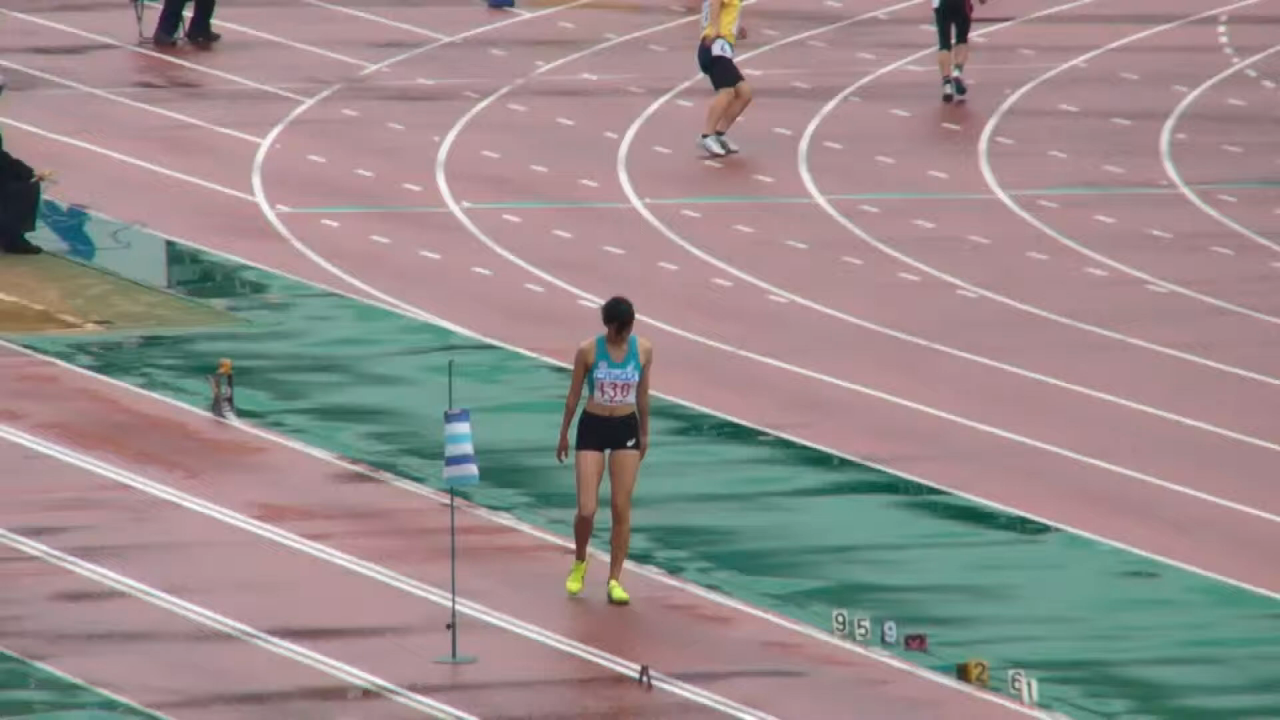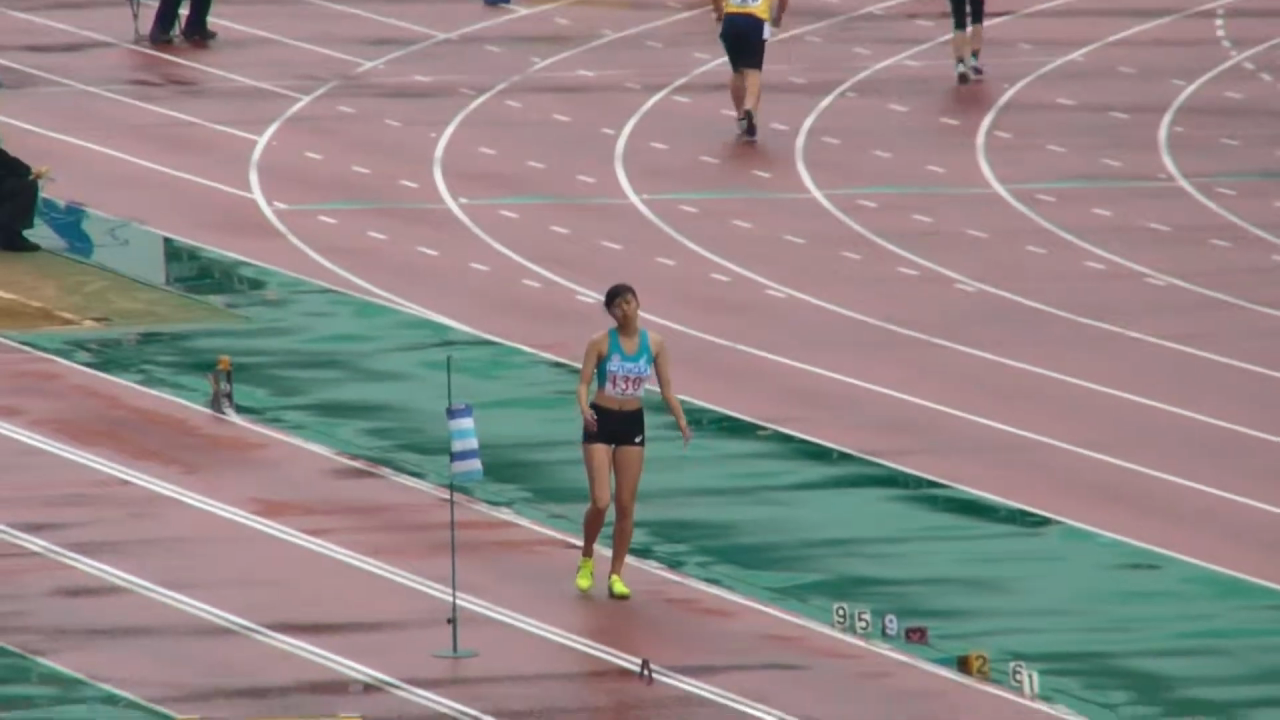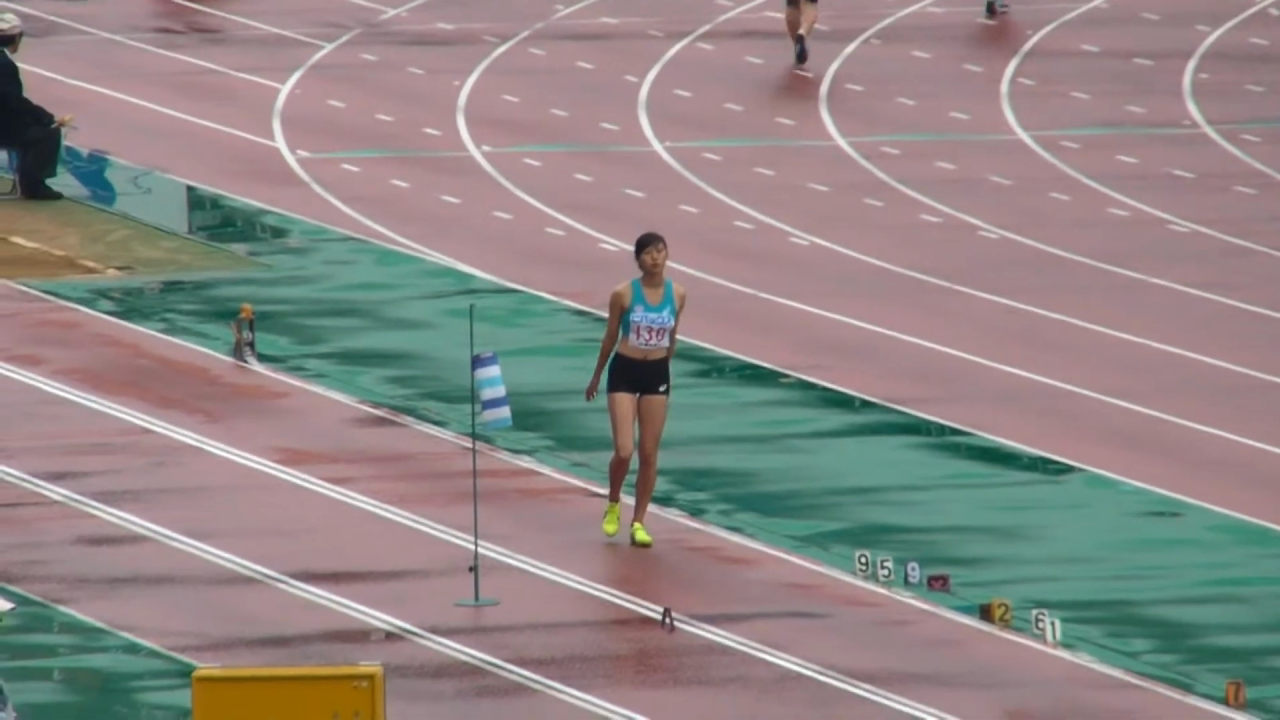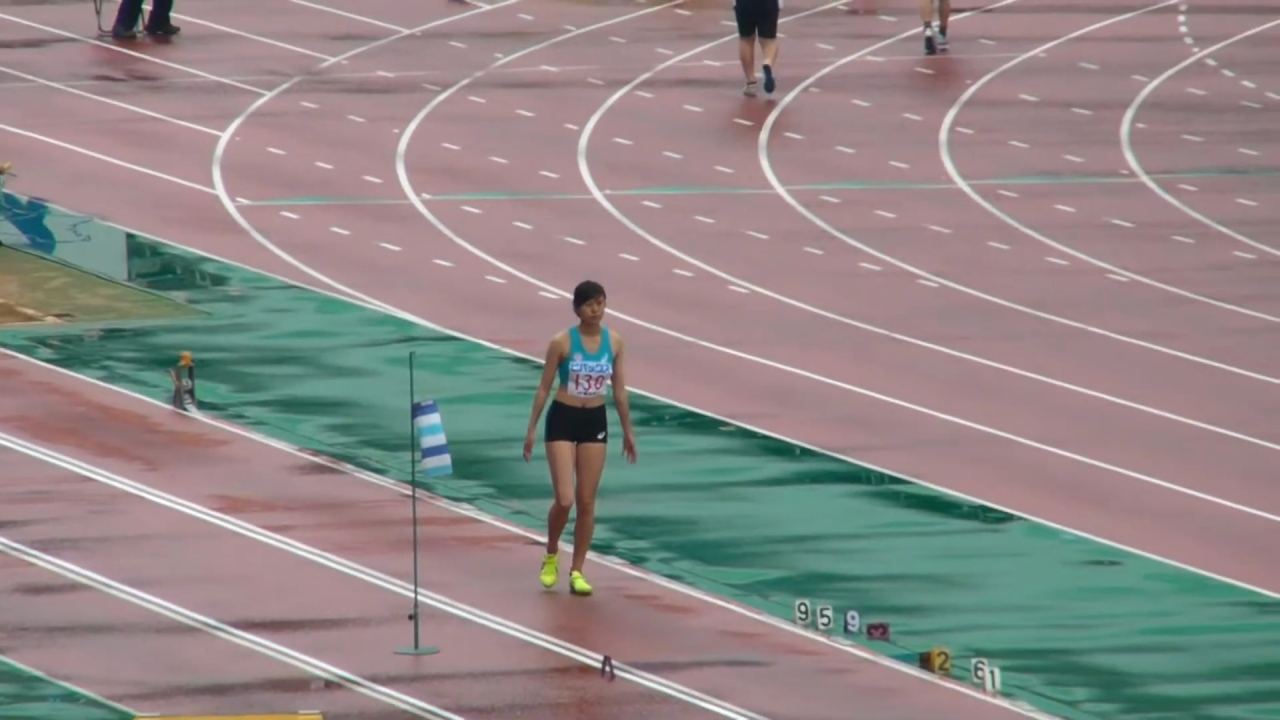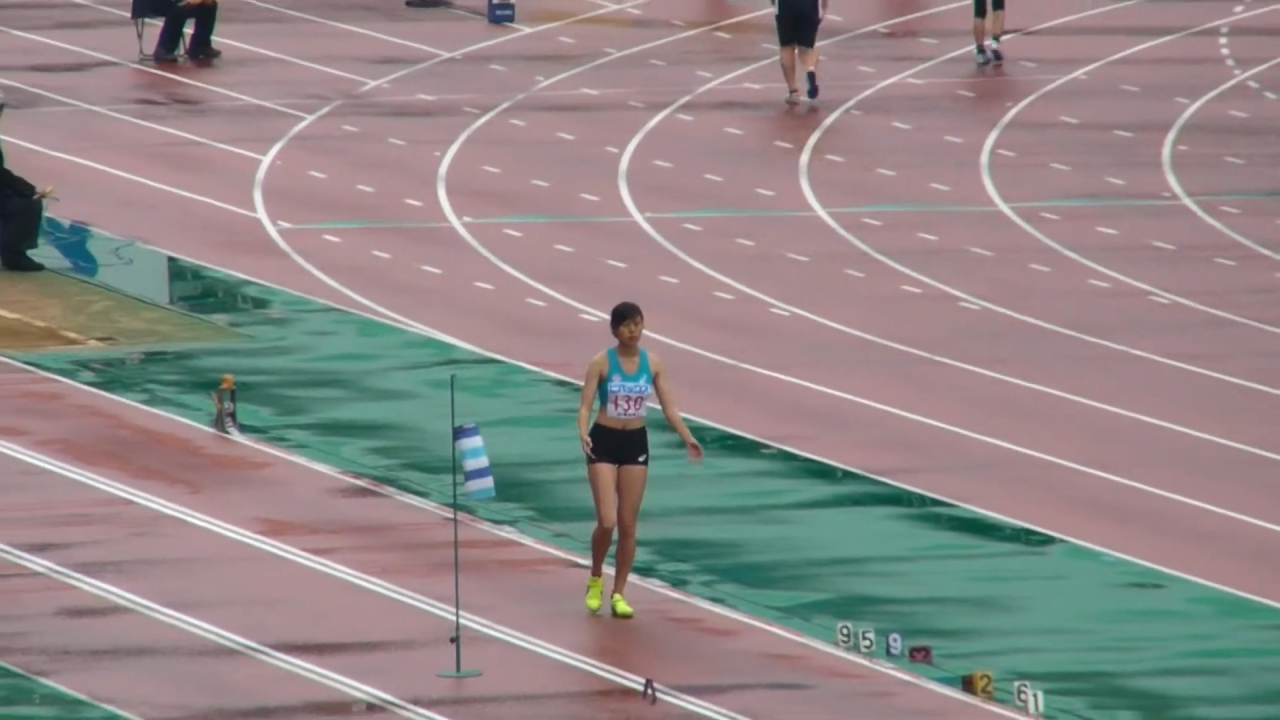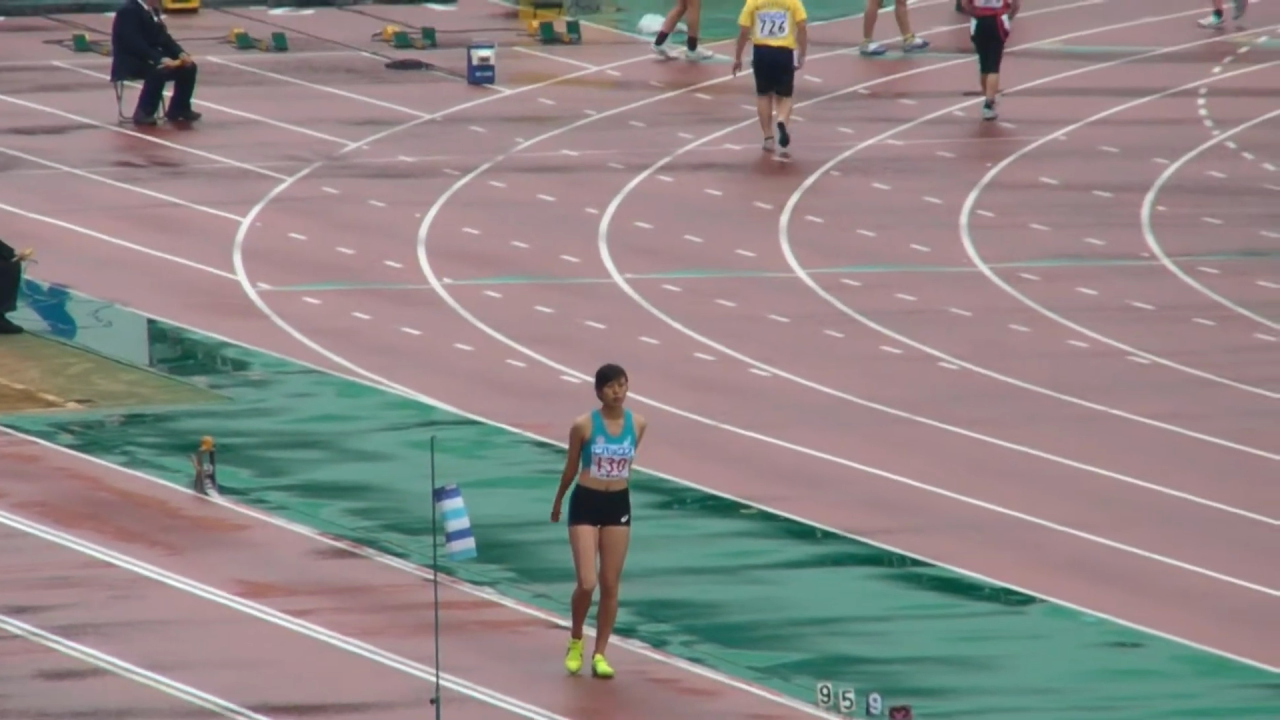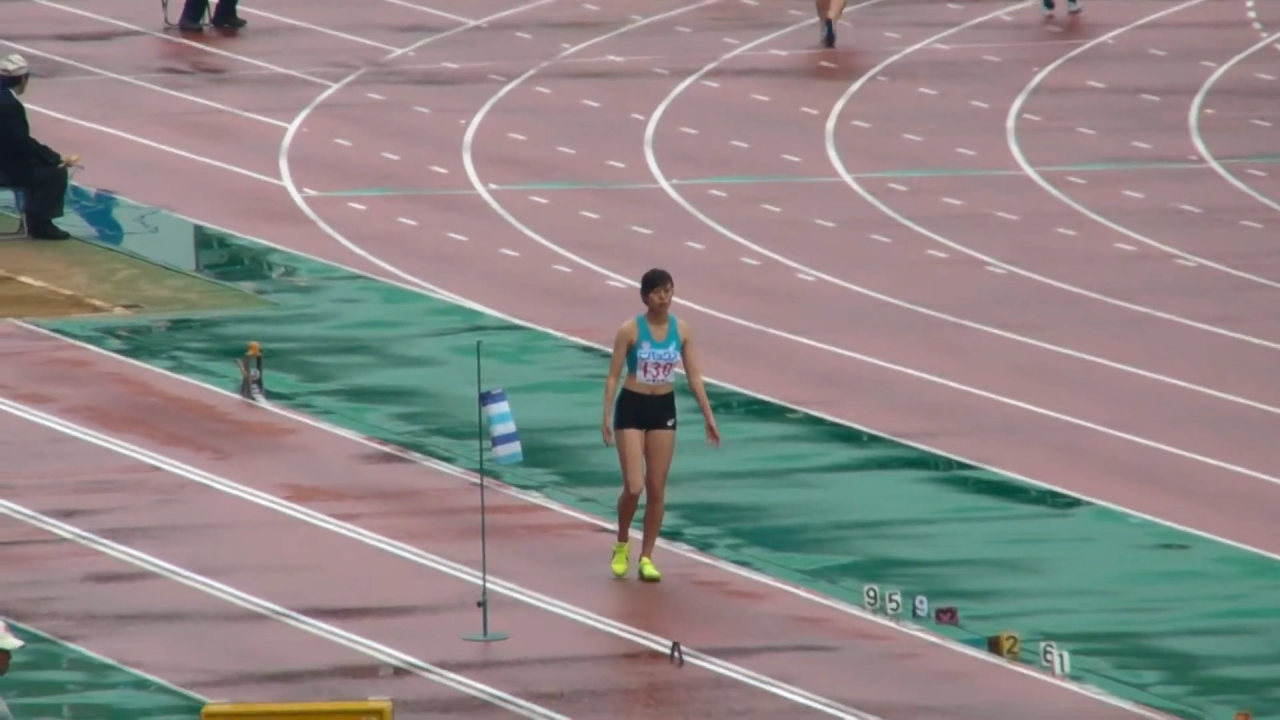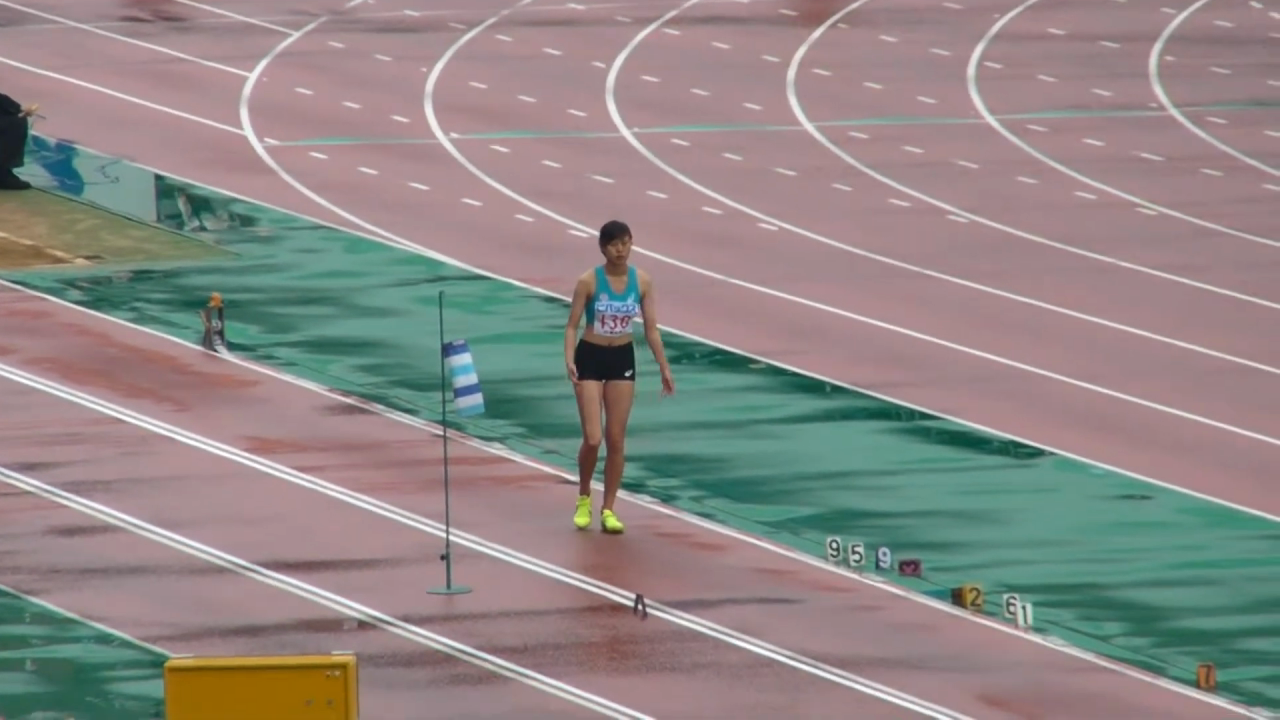
dt=0.7s
person 1, frame 1
left shoulder: (644, 350)
right shoulder: (588, 350)
left elbow: (643, 395)
right elbow: (574, 394)
left wrist: (644, 433)
right wrist: (563, 433)
left hip: (626, 429)
right hip: (592, 427)
left knee: (621, 509)
right knee: (587, 509)
left ankle: (614, 580)
right ankle: (580, 563)
person 1, frame 2
left shoulder: (654, 343)
right shoulder: (599, 342)
left elbow: (666, 387)
right elbow: (583, 383)
left wrist: (681, 419)
right wrist: (584, 410)
left hip: (633, 423)
right hip: (600, 422)
left knee: (626, 505)
right knee: (600, 502)
left ankle: (616, 575)
right ankle: (587, 560)
person 1, frame 3
left shoulder: (677, 294)
right shoulder: (623, 293)
right elbow: (610, 337)
left wrist: (668, 377)
right wrist: (595, 375)
left hip: (656, 374)
right hip: (624, 371)
left knee: (649, 454)
right knee: (624, 451)
left ankle: (638, 522)
right ankle: (613, 504)
person 1, frame 4
left shoulder: (615, 342)
right shoulder: (561, 342)
left elbow: (619, 388)
right elbow: (544, 387)
left wrist: (628, 431)
right wrist: (531, 429)
left hip: (595, 421)
right hip: (562, 419)
left knee: (587, 501)
right knee: (564, 500)
left ankle: (577, 571)
right ankle: (550, 557)
person 1, frame 5
left shoulder: (653, 363)
right shoulder: (600, 362)
left elbow: (668, 406)
right elbow: (585, 405)
left wrist: (688, 438)
right wrist: (583, 434)
left hip: (636, 442)
right hip: (604, 441)
left knee: (628, 524)
right knee: (607, 521)
left ankle: (618, 593)
right ankle: (595, 580)
person 1, frame 6
left shoulder: (638, 424)
right shoulder: (583, 425)
right elbow: (571, 467)
right wrist: (558, 500)
left hip: (618, 503)
right hip: (585, 502)
left knee: (611, 585)
right knee: (587, 583)
left ankle: (600, 654)
right ankle: (575, 641)
person 1, frame 7
left shoulder: (682, 329)
right shoulder: (629, 330)
left elbow: (694, 375)
right elbow: (613, 375)
left wrist: (708, 417)
right wrist: (606, 416)
left hip: (664, 408)
right hip: (632, 407)
left knee: (657, 488)
right knee: (633, 487)
left ankle: (646, 556)
right ankle: (621, 545)
person 1, frame 8
left shoulder: (642, 281)
right shoulder: (588, 281)
left elbow: (651, 328)
right elbow: (572, 325)
left wrist: (664, 368)
right wrist: (569, 360)
left hip: (623, 358)
right hip: (590, 357)
left knee: (616, 439)
right knee: (592, 438)
left ankle: (608, 508)
right ankle: (584, 498)
